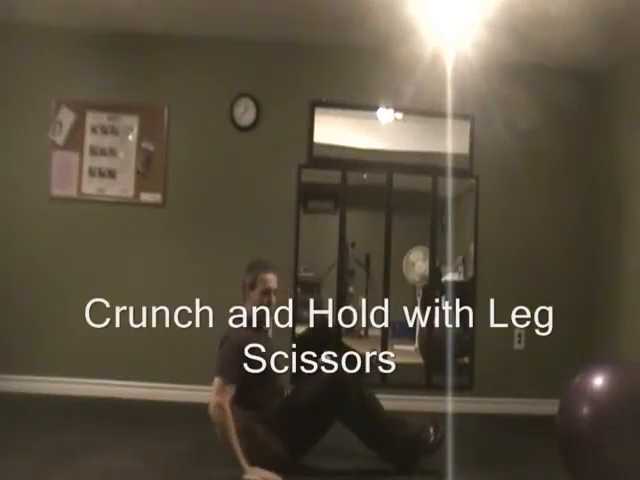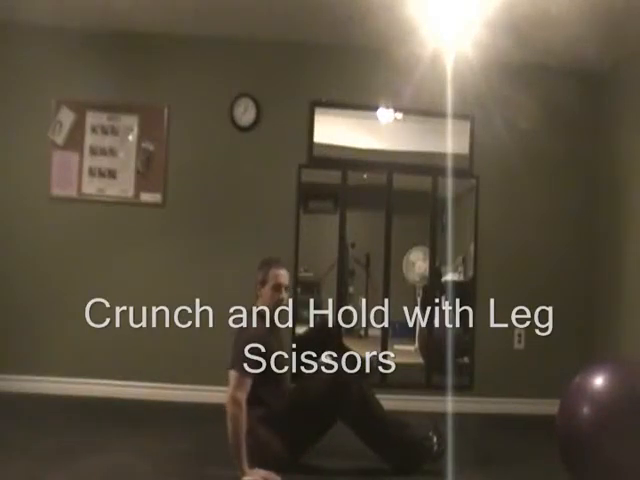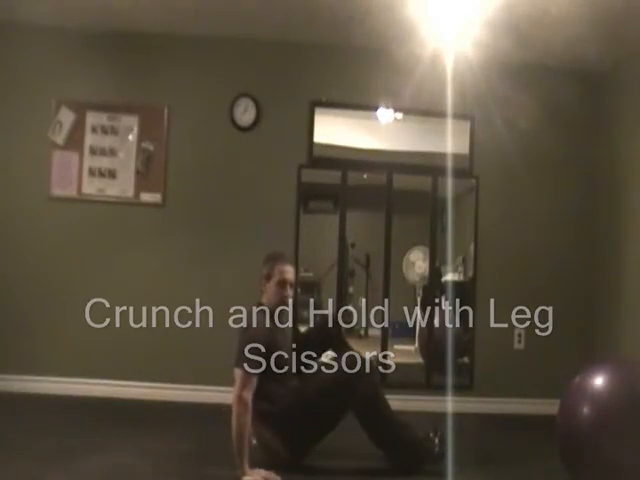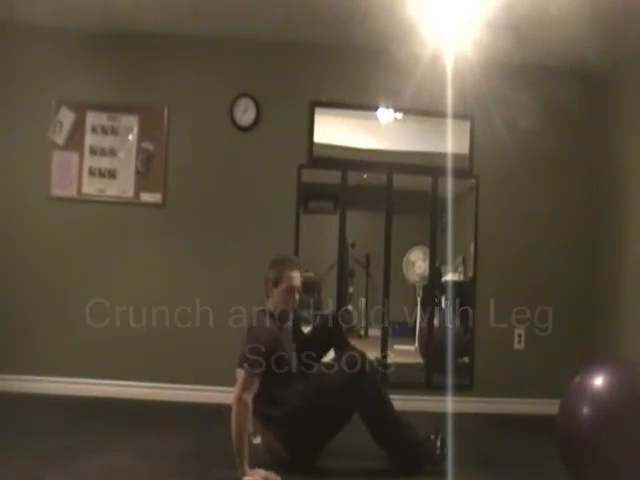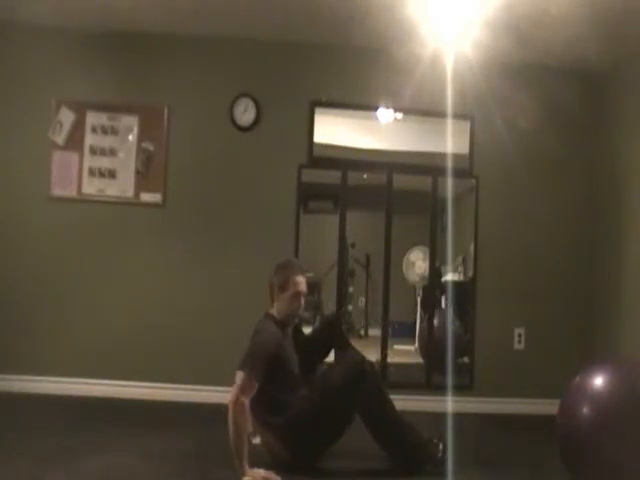
dt=0.3s
person 1, frame 1
left shoulder: (258, 331)
right shoulder: (238, 340)
right elbow: (218, 405)
left hip: (277, 423)
right hip: (269, 445)
right knee: (338, 381)
right ankle: (404, 448)
person 1, frame 2
left shoulder: (271, 326)
right shoulder: (252, 335)
right elbow: (235, 400)
left hip: (280, 422)
right hip: (271, 443)
right knee: (341, 381)
right ankle: (408, 451)
person 1, frame 3
left shoulder: (280, 317)
right shoulder: (257, 331)
right elbow: (241, 398)
left hip: (289, 413)
right hip: (282, 436)
right knee: (354, 372)
right ankle: (411, 451)
person 1, frame 4
left shoulder: (282, 322)
right shoulder: (263, 333)
right elbow: (241, 399)
left hip: (295, 418)
right hip: (290, 439)
right knee: (357, 369)
right ankle: (413, 453)
person 1, frame 5
left shoulder: (283, 328)
right shoulder: (267, 337)
right elbow: (237, 400)
left hip: (297, 424)
right hip: (293, 444)
right knee: (358, 370)
right ankle: (416, 455)
